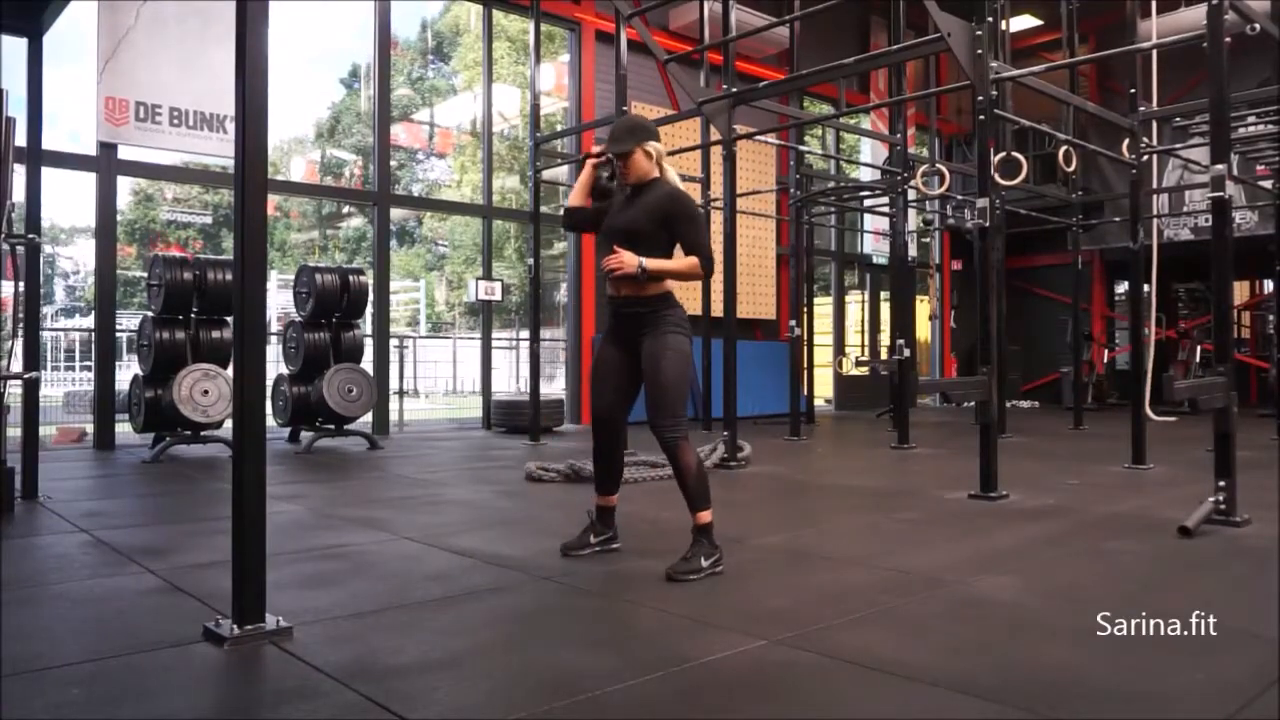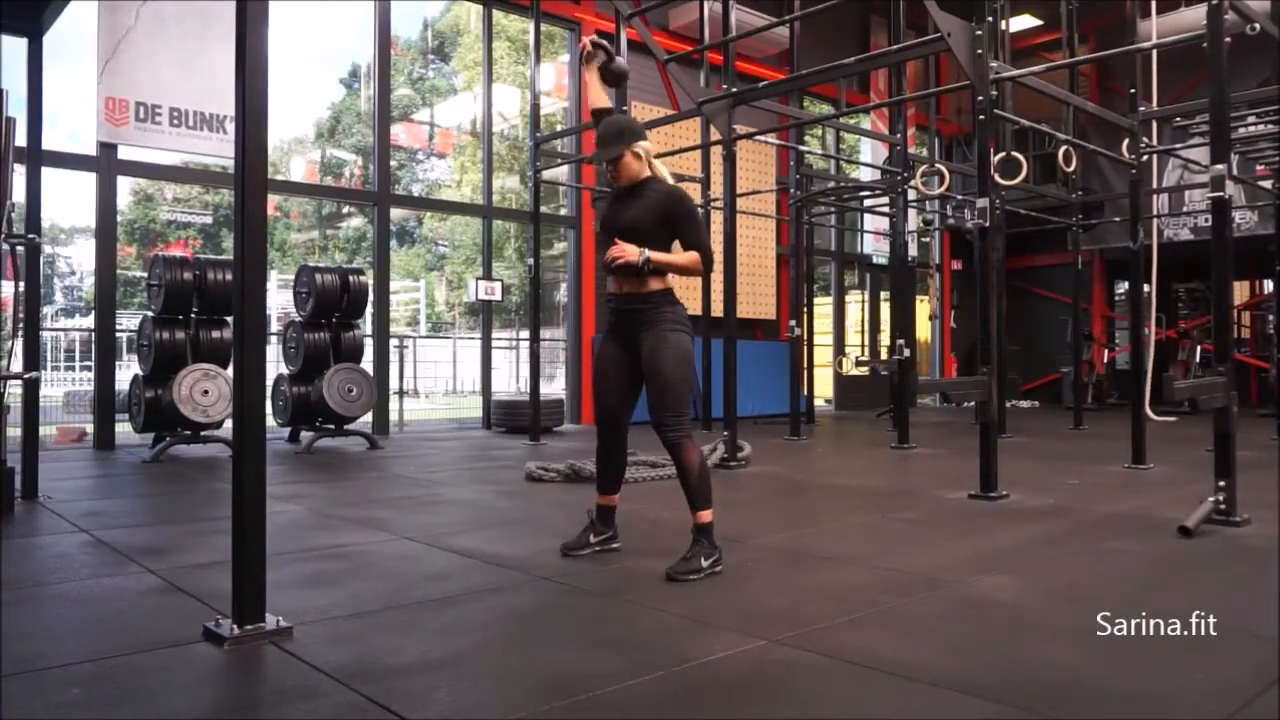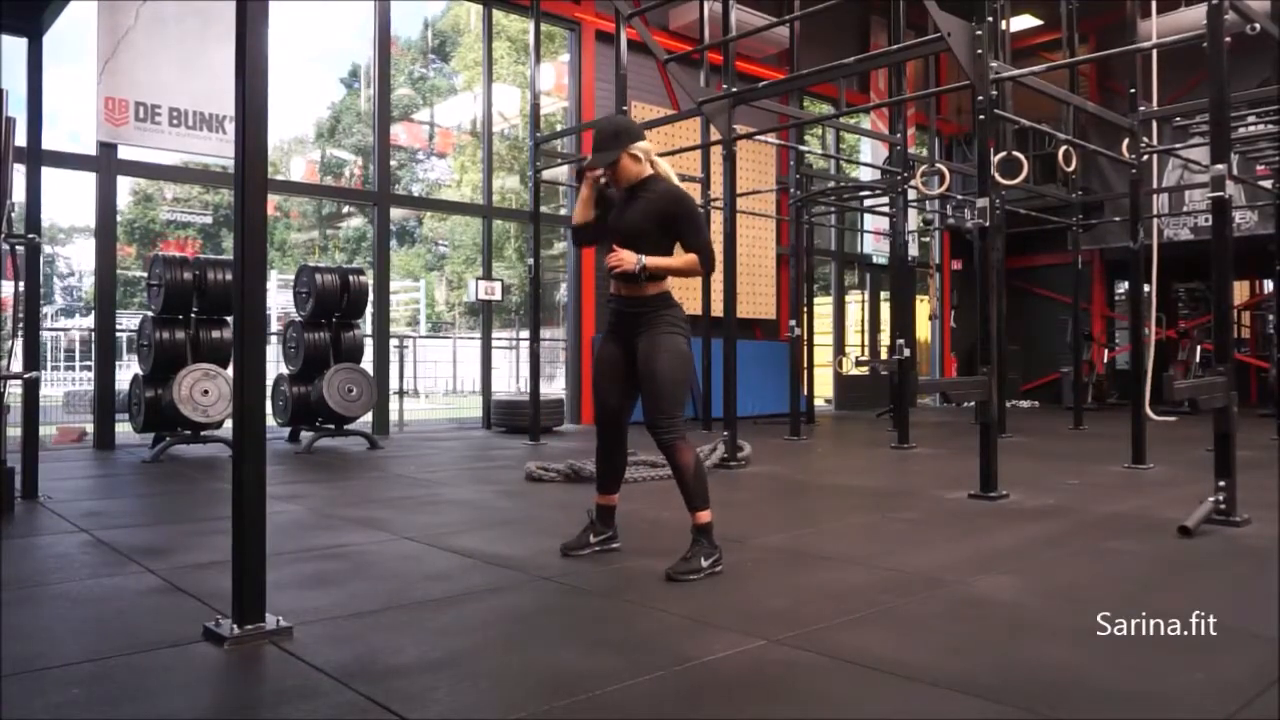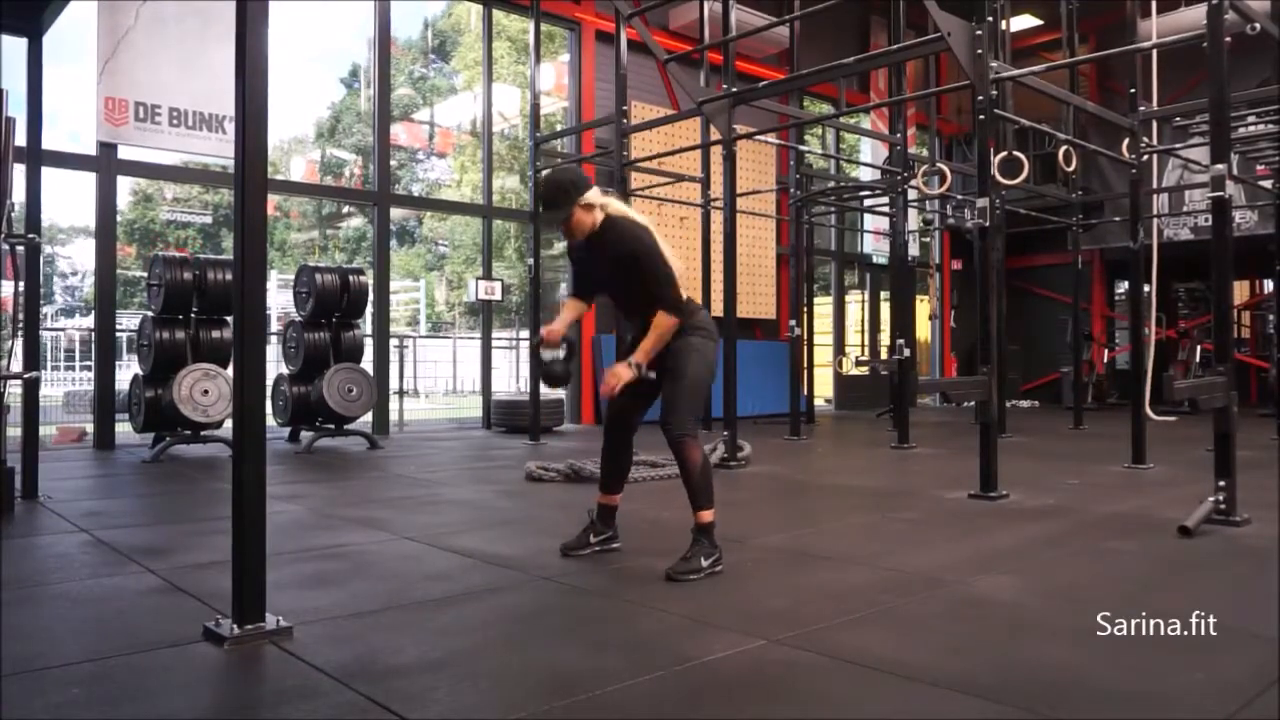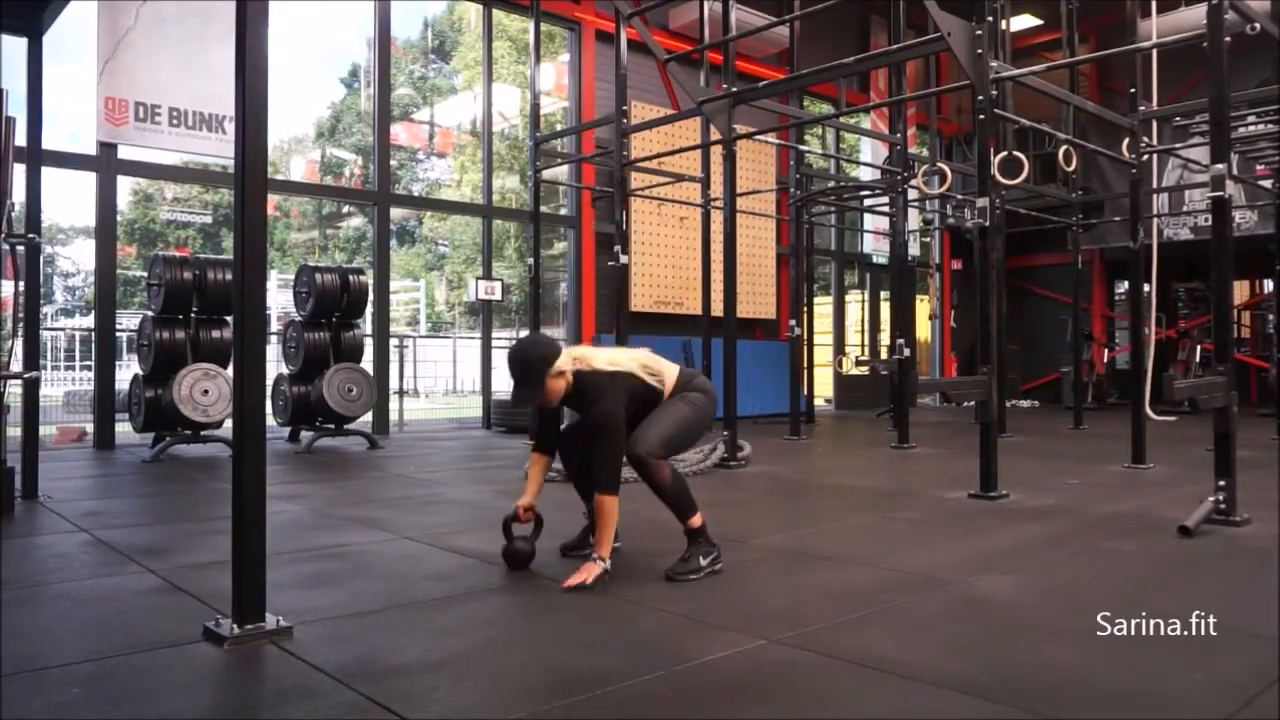
dt=0.3s
person 1, frame 1
left shoulder: (673, 199)
right shoulder: (623, 201)
left elbow: (703, 265)
right elbow: (573, 219)
left wrist: (642, 264)
right wrist: (588, 166)
left hip: (660, 321)
right hip: (618, 324)
left knee: (669, 430)
right knee: (604, 425)
left ankle: (707, 546)
right ankle: (604, 528)
person 1, frame 2
left shoulder: (670, 197)
right shoulder: (620, 191)
left elbow: (702, 260)
right elbow: (598, 120)
left wrist: (645, 255)
right wrist: (591, 67)
left hip: (660, 319)
right hip: (617, 323)
left knee: (672, 428)
right knee: (608, 424)
left ankle: (707, 542)
right ankle: (604, 525)
person 1, frame 3
left shoulder: (670, 196)
right shoulder: (621, 196)
left elbow: (703, 259)
right elbow: (582, 232)
left wrist: (643, 263)
right wrist: (591, 185)
left hip: (658, 322)
right hip: (618, 323)
left knee: (666, 429)
right knee: (608, 423)
left ankle: (706, 545)
right ankle: (604, 527)
person 1, frame 4
left shoulder: (628, 236)
right shoulder: (582, 242)
left elbow: (670, 303)
right elbow: (582, 292)
left wrist: (635, 365)
right wrist: (560, 325)
left hip: (689, 331)
right hip: (647, 333)
left knee: (678, 427)
right knee: (617, 422)
left ankle: (707, 544)
right ankle: (604, 525)
person 1, frame 5
left shoulder: (601, 390)
right shoulder: (551, 381)
left elbow: (607, 475)
right elbow: (544, 444)
left wrist: (600, 559)
right wrist: (528, 497)
left hip: (691, 396)
right hip: (654, 398)
left knee: (643, 451)
right knee: (571, 444)
left ankle: (703, 545)
right ankle: (597, 529)
